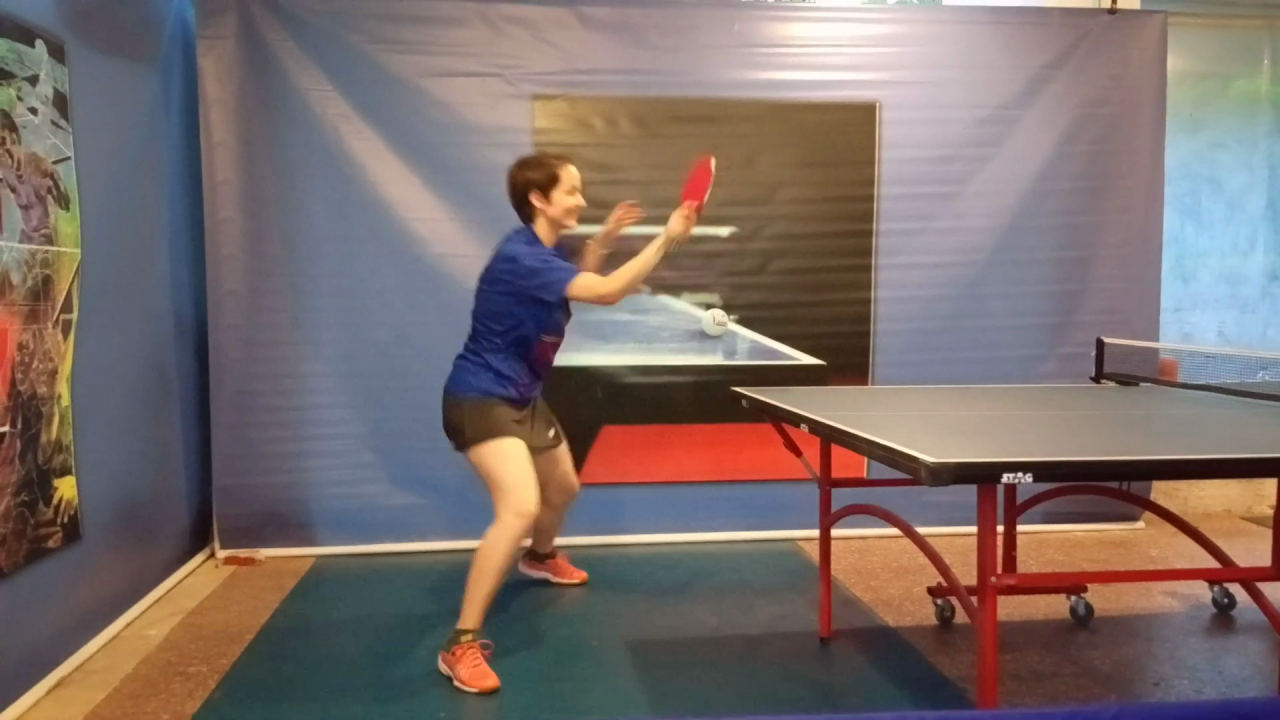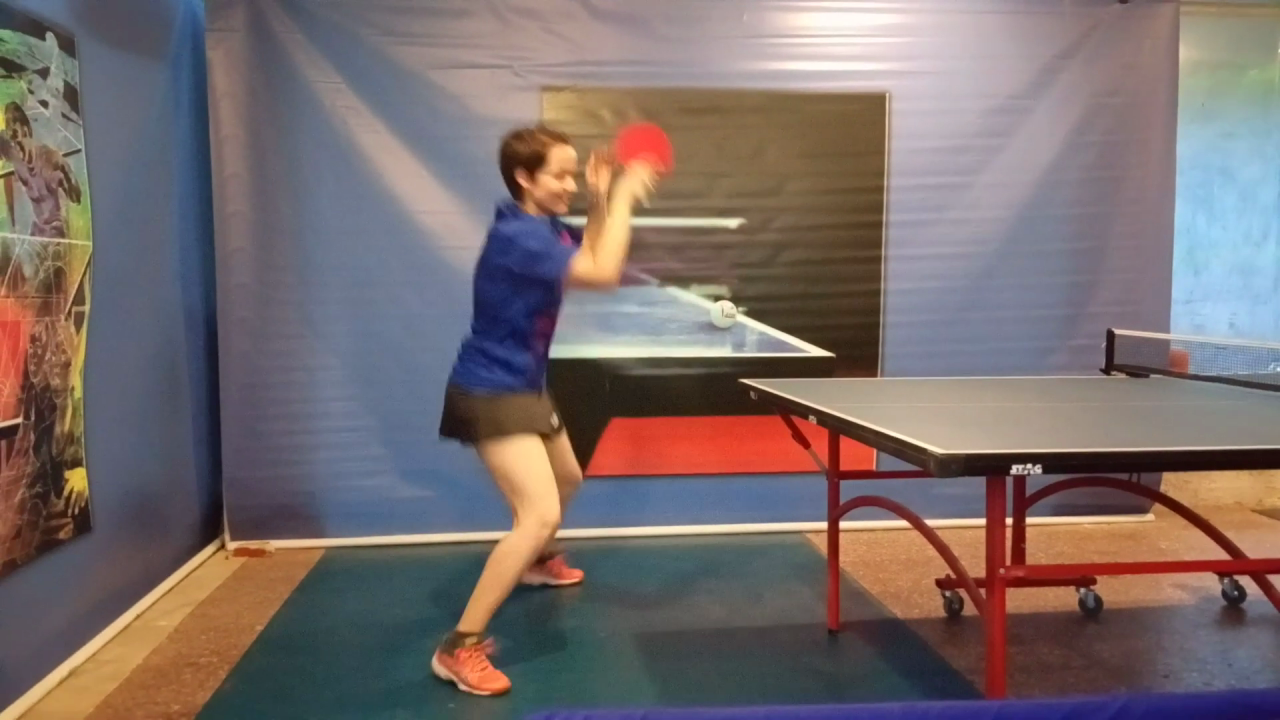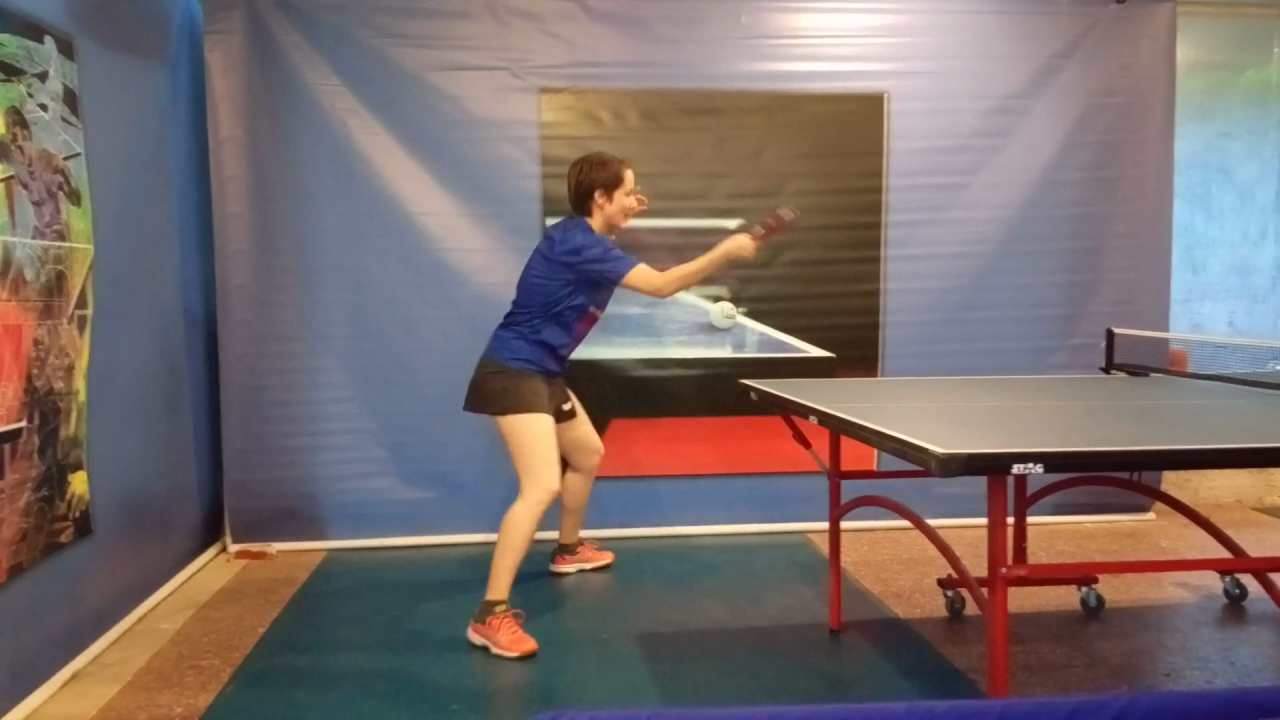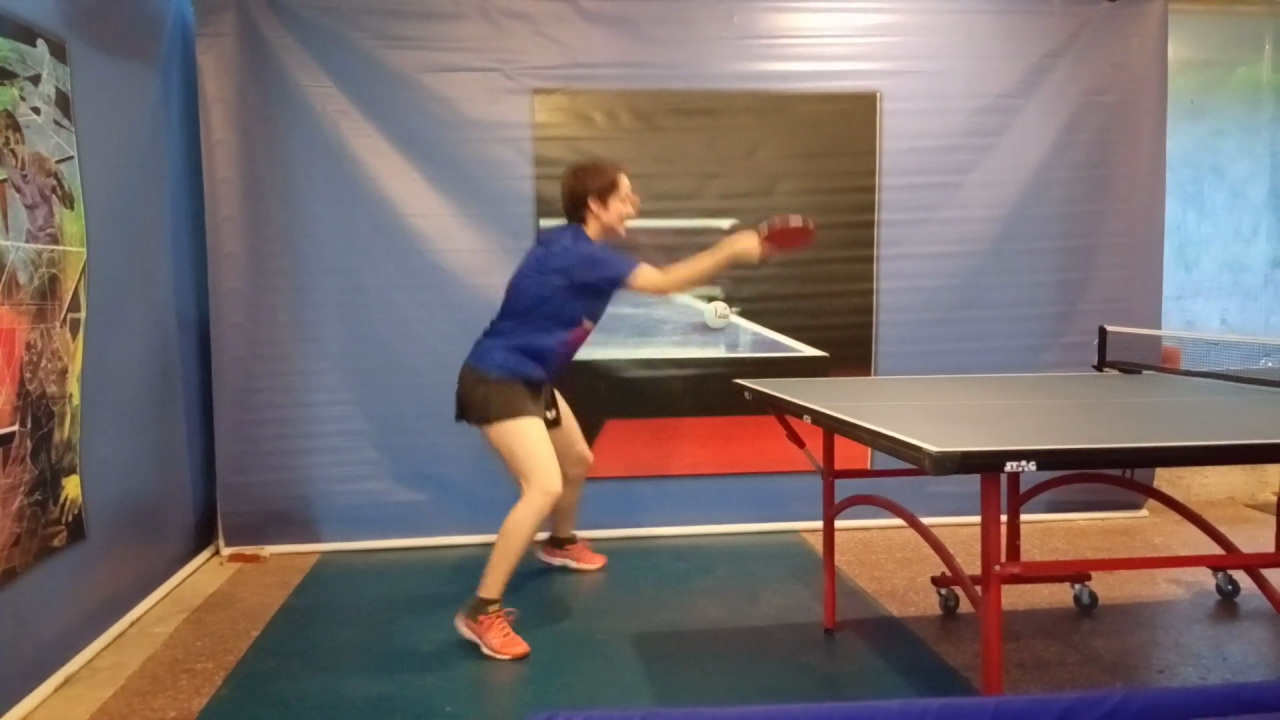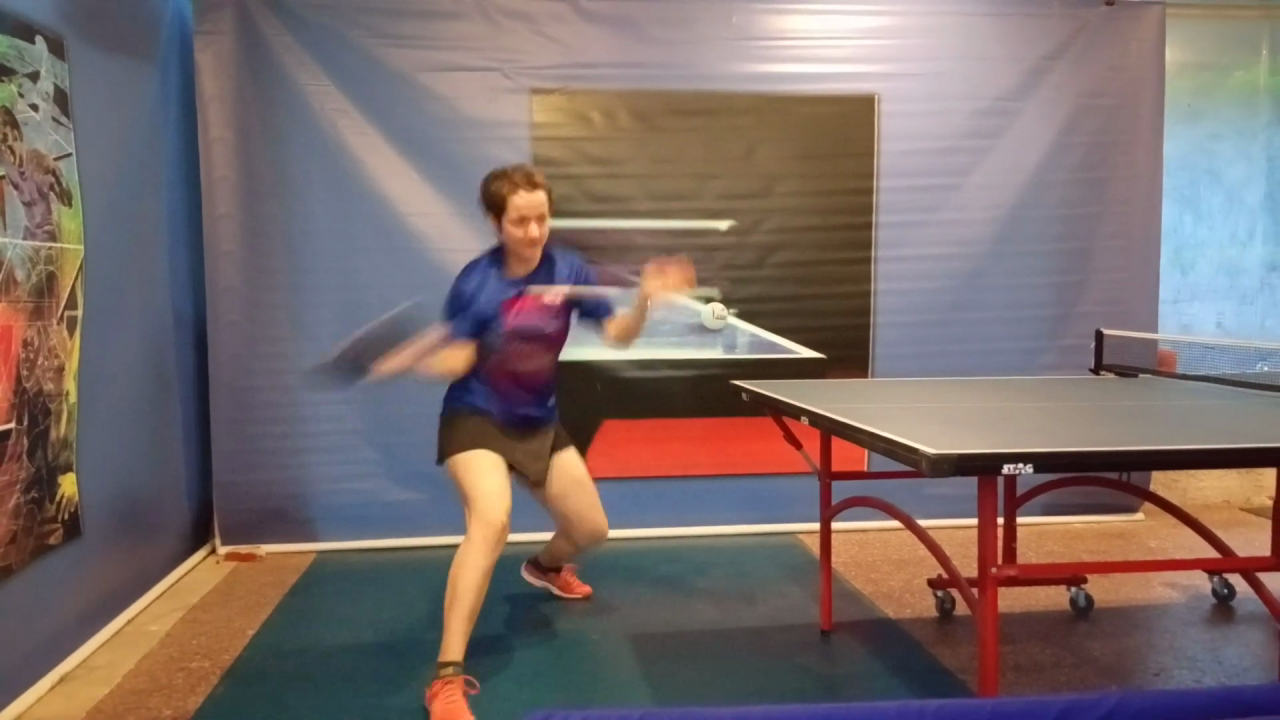
dt=0.7s
person 1, frame 1
left shoulder: (558, 249)
right shoulder: (518, 258)
left elbow: (581, 281)
right elbow: (601, 294)
left wrist: (605, 238)
right wrist: (665, 239)
left hip: (523, 395)
right hip: (481, 399)
left knee: (563, 486)
right knee: (521, 510)
left ankle: (541, 555)
right ankle: (462, 643)
person 1, frame 2
left shoulder: (545, 224)
right shoulder: (517, 237)
left elbow: (599, 252)
right elbow: (603, 273)
left wrist: (611, 193)
right wrist: (622, 195)
left hip: (523, 385)
right hip: (491, 394)
left knee: (568, 479)
right knee: (542, 515)
left ankle: (540, 561)
right ankle: (460, 645)
person 1, frame 3
left shoulder: (581, 236)
right shoulder: (580, 242)
left elbow: (610, 269)
right elbow: (659, 284)
left wrist: (623, 223)
right wrist: (724, 251)
left hip: (540, 370)
right hip: (513, 372)
left knee: (587, 455)
right knee: (539, 487)
left ankle: (568, 548)
right ankle: (492, 615)
person 1, frame 4
left shoulder: (568, 243)
right shoulder: (575, 252)
right elbow: (663, 283)
left wrist: (615, 237)
right wrist: (731, 249)
left hip: (529, 378)
right hip: (495, 380)
left knee: (579, 462)
right knee: (545, 487)
left ankle: (559, 543)
right ankle: (481, 611)
person 1, frame 5
left shoulder: (567, 270)
right shoulder: (475, 283)
left elbow: (616, 334)
right elbow: (456, 365)
left wrist: (645, 300)
right wrist: (413, 359)
left hip: (538, 424)
right hip: (476, 421)
left knee: (590, 530)
right knee: (490, 521)
left ankle: (547, 567)
